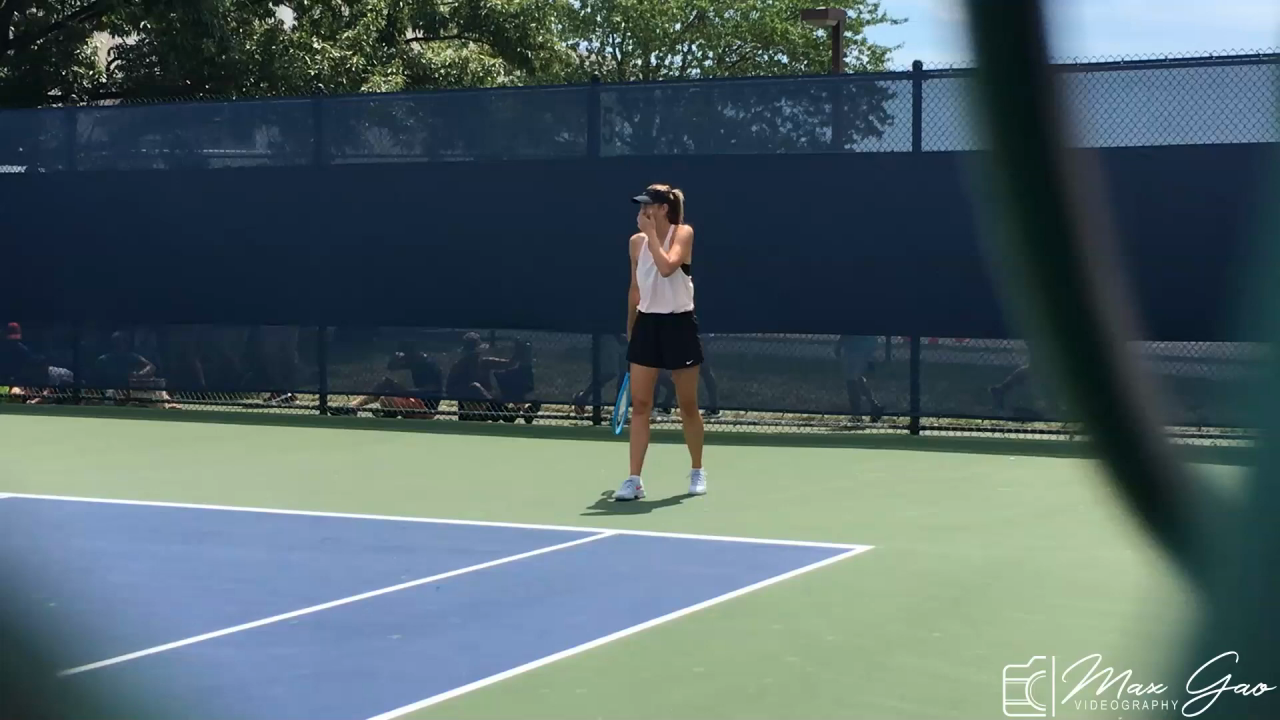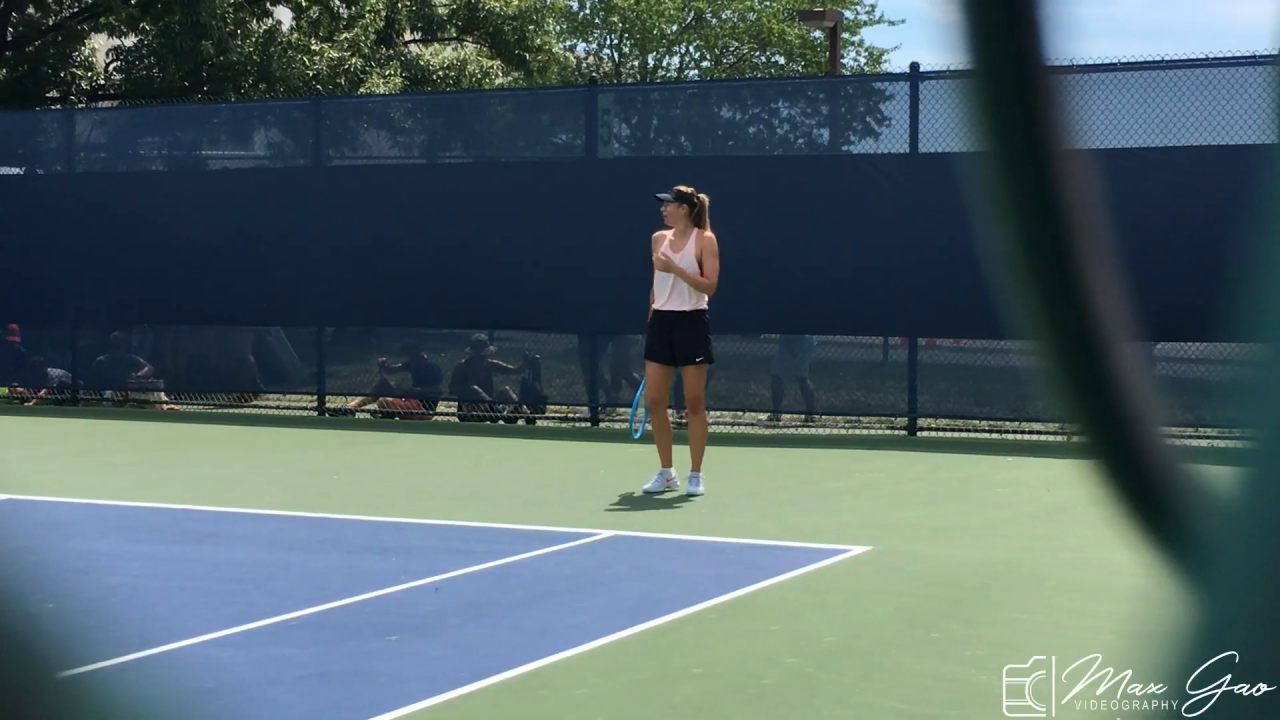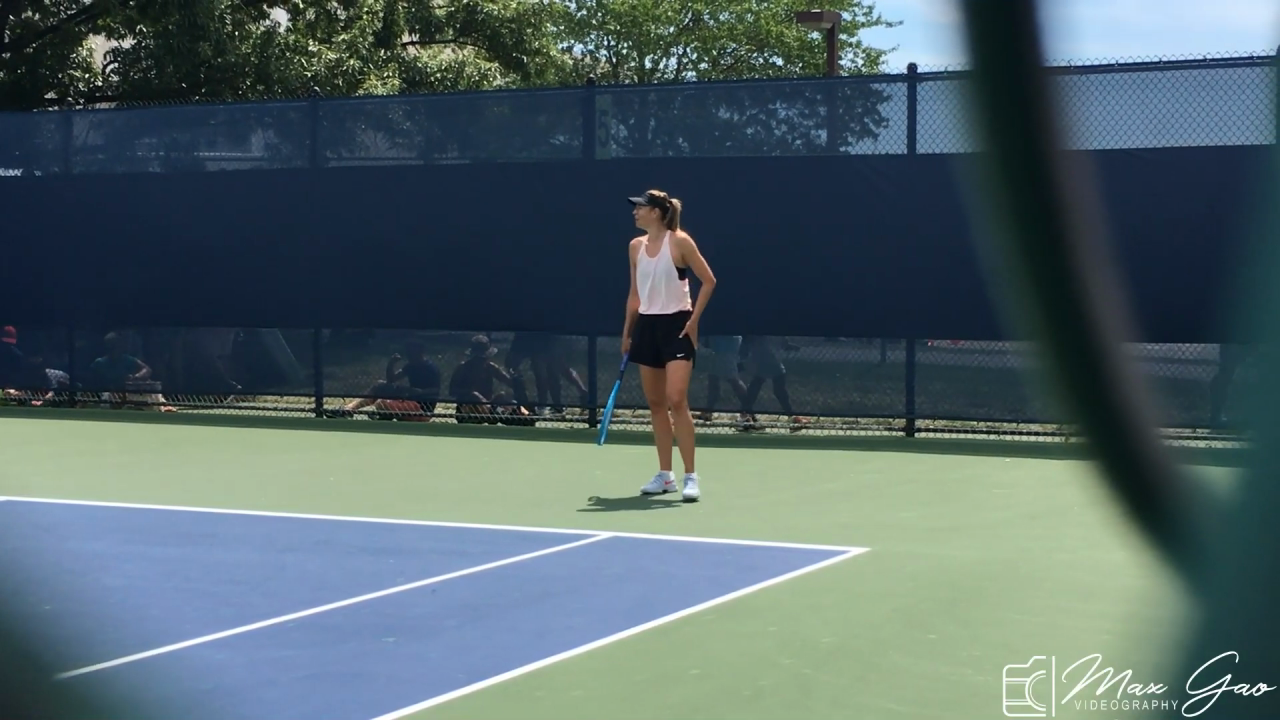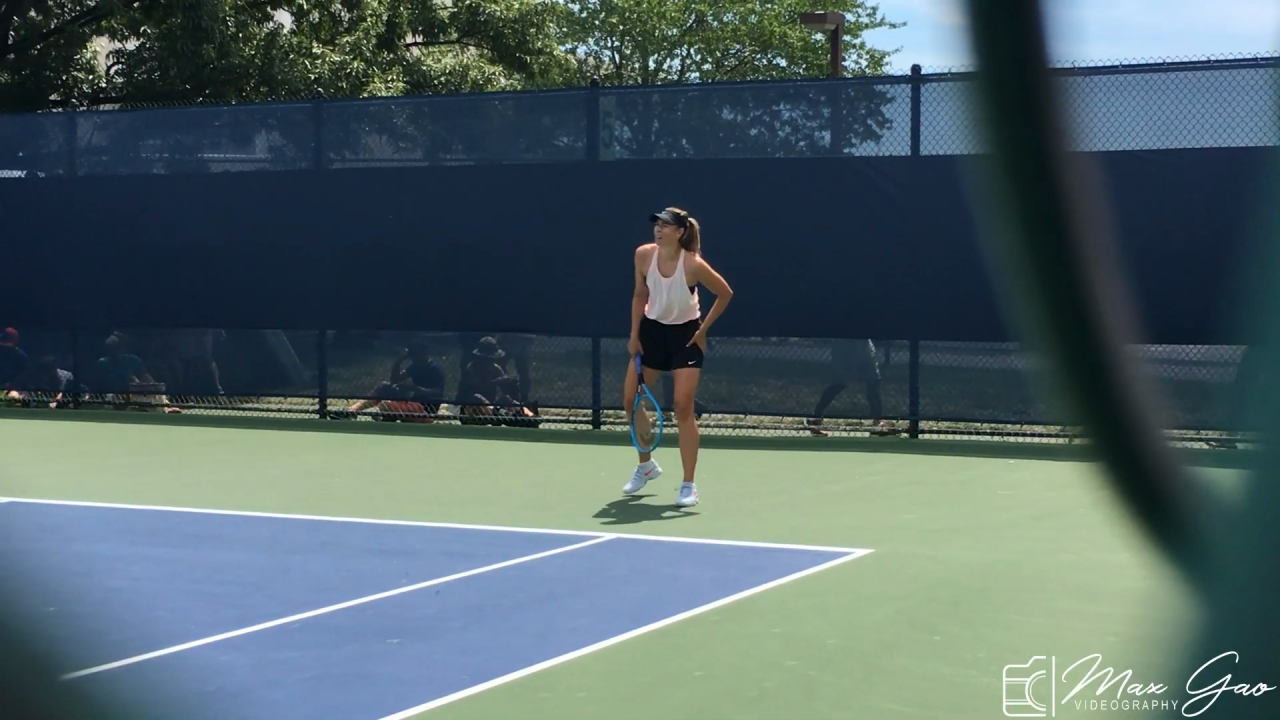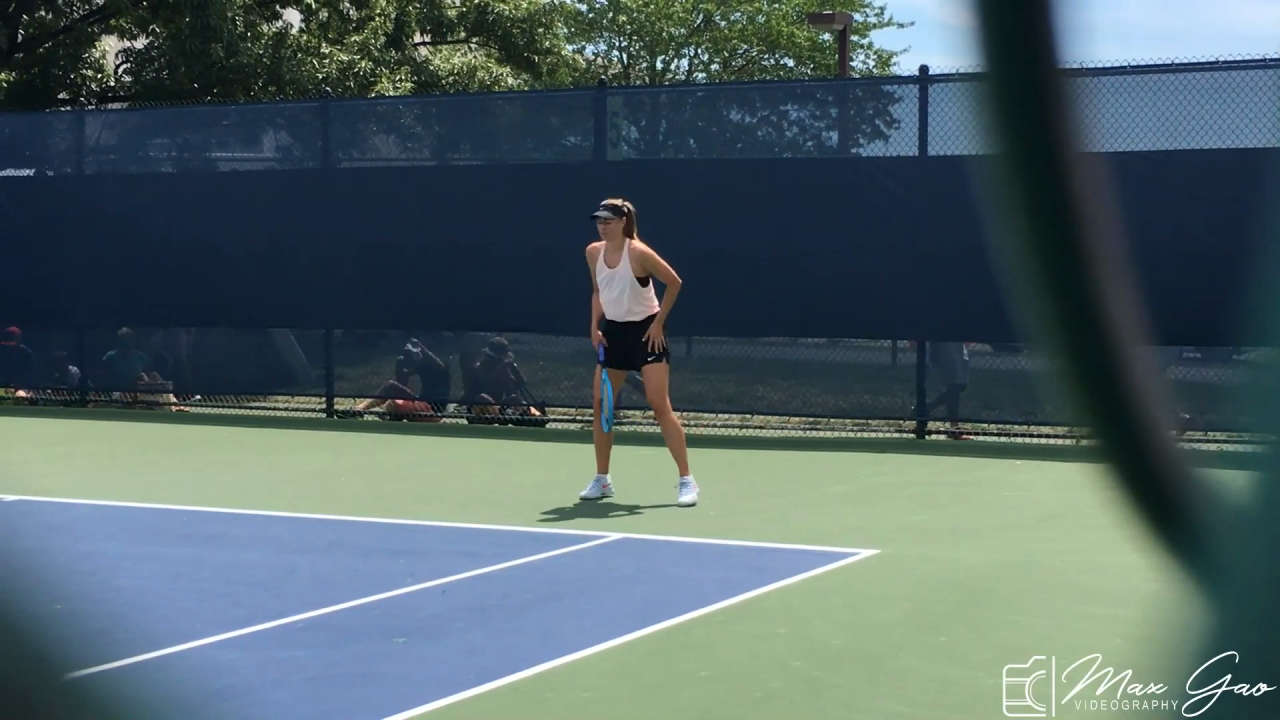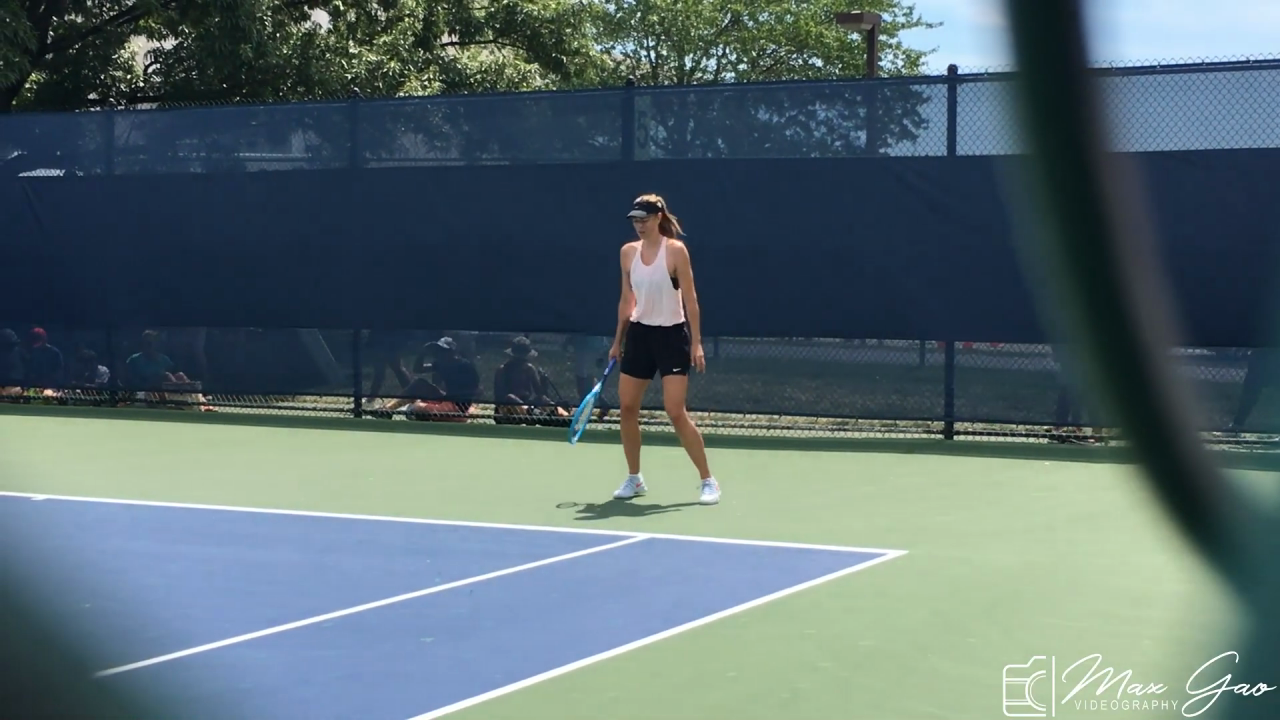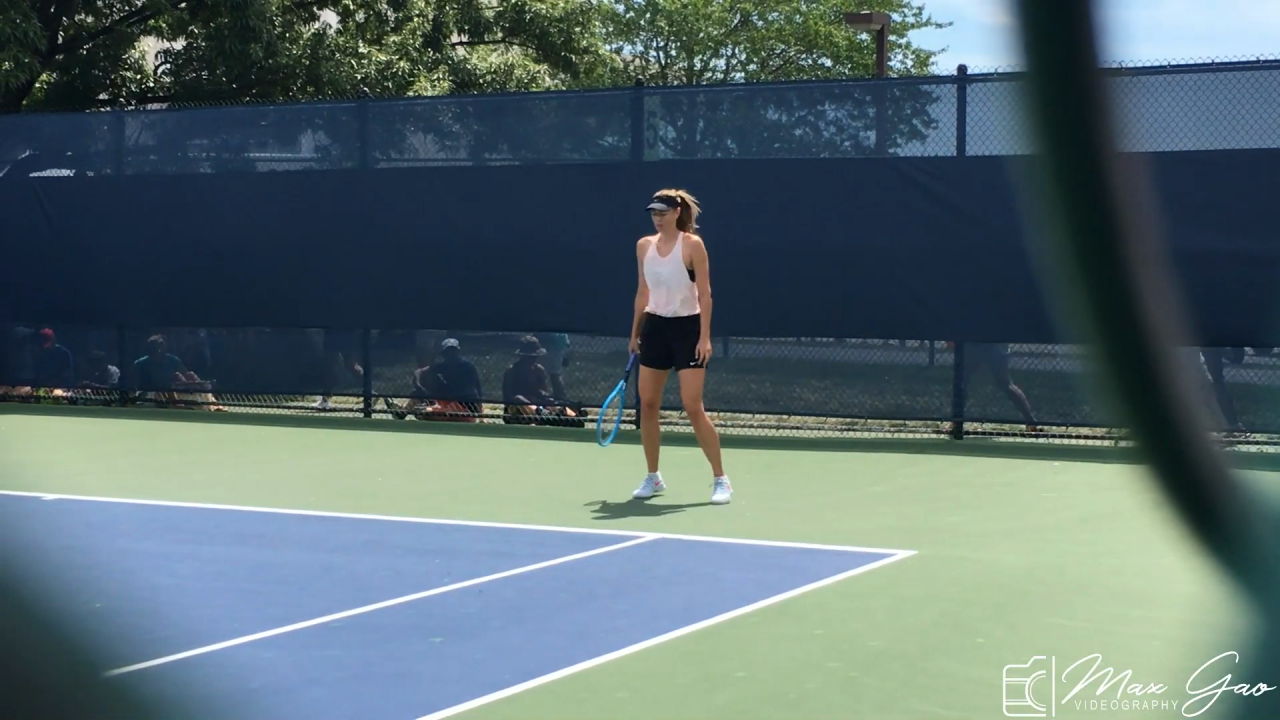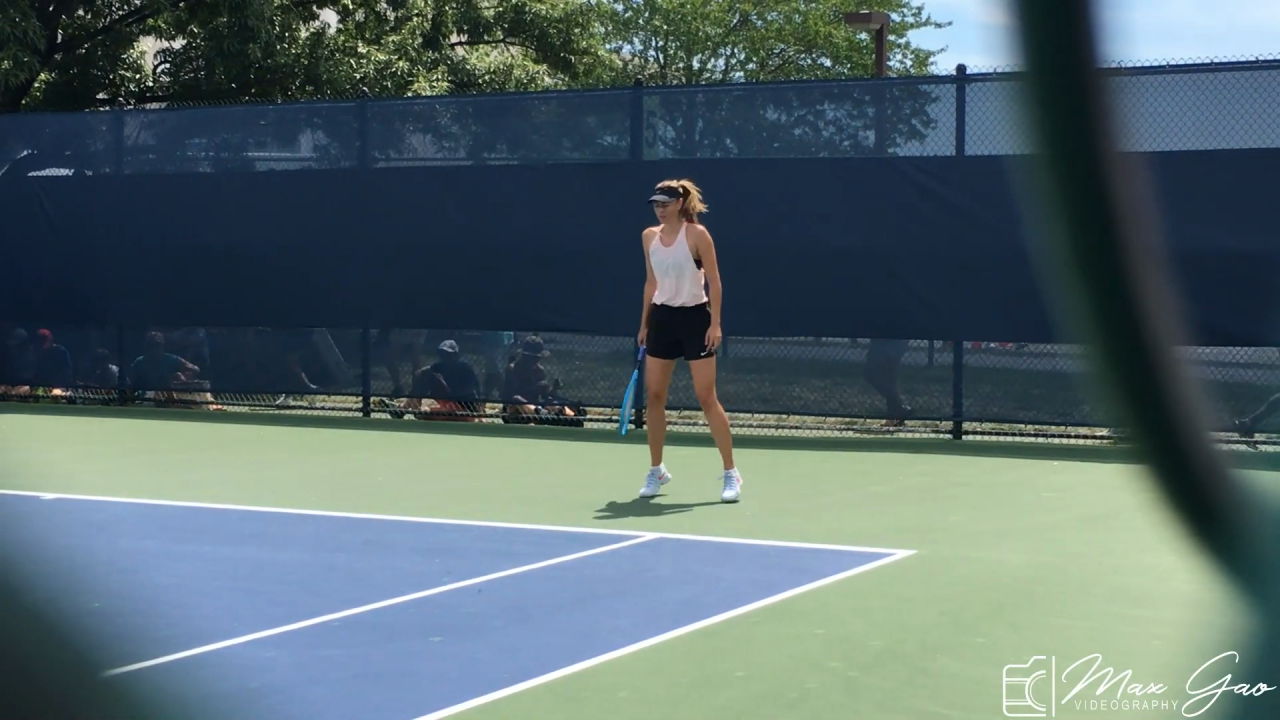
dt=0.7s
person 1, frame 1
left shoulder: (682, 233)
right shoulder: (636, 241)
left elbow: (666, 267)
left wrist: (651, 234)
right wrist: (630, 328)
left hip: (678, 324)
right hip: (647, 325)
left knee: (688, 406)
right knee: (640, 405)
left ankle: (697, 472)
right ankle: (634, 480)
person 1, frame 2
left shoulder: (705, 239)
right shoulder: (659, 238)
left elbow: (709, 286)
left wrist: (675, 268)
right wrist: (651, 317)
left hip: (691, 323)
right hip: (661, 323)
left knee: (694, 404)
right knee: (654, 402)
left ankle: (695, 475)
right ankle: (666, 472)
person 1, frame 3
left shoulder: (679, 241)
right shoulder: (636, 246)
left elbow: (709, 280)
left wrist: (694, 319)
right wrist: (626, 331)
left hip: (676, 325)
right hip: (646, 326)
left knee: (677, 401)
right knee: (656, 404)
left ankle: (691, 476)
right ankle: (665, 475)
person 1, frame 4
left shoulder: (693, 264)
right shoulder: (643, 254)
left elbow: (725, 294)
right elbow: (640, 296)
left wrist: (704, 328)
right wrist: (634, 334)
left hip: (686, 333)
right hip: (652, 329)
left knee: (682, 407)
right knee: (631, 400)
left ankle: (688, 485)
right ankle: (645, 465)
person 1, frame 5
left shoulder: (639, 252)
right shoulder: (592, 252)
left elbow: (674, 283)
left wrist: (658, 324)
right wrist: (594, 326)
left hip: (645, 331)
right hip: (613, 331)
left knee: (659, 405)
right knee: (600, 404)
left ankle: (686, 481)
right ankle: (602, 479)
person 1, frame 6
left shoulder: (675, 250)
right shoulder: (628, 252)
left elbow: (690, 298)
left wrist: (697, 342)
right wrist: (618, 340)
left hip: (671, 335)
right hip: (638, 334)
left knee: (676, 414)
right knee: (627, 409)
left ankle: (708, 481)
right ankle: (634, 478)
person 1, frame 7
left shoulder: (692, 243)
right shoulder: (644, 245)
left elbow: (705, 292)
left wrist: (705, 336)
right wrist: (634, 333)
left hip: (687, 328)
right hip: (655, 328)
left knee: (693, 409)
right knee: (647, 406)
left ankle: (721, 479)
right ankle: (653, 477)
person 1, frame 8
left shoulder: (697, 234)
right shoulder: (649, 236)
left elbow: (714, 280)
left wrist: (716, 323)
right wrist: (644, 323)
left hip: (694, 317)
right hip: (662, 319)
left knee: (706, 399)
right knee: (654, 396)
left ankle: (730, 473)
right ankle: (656, 470)
